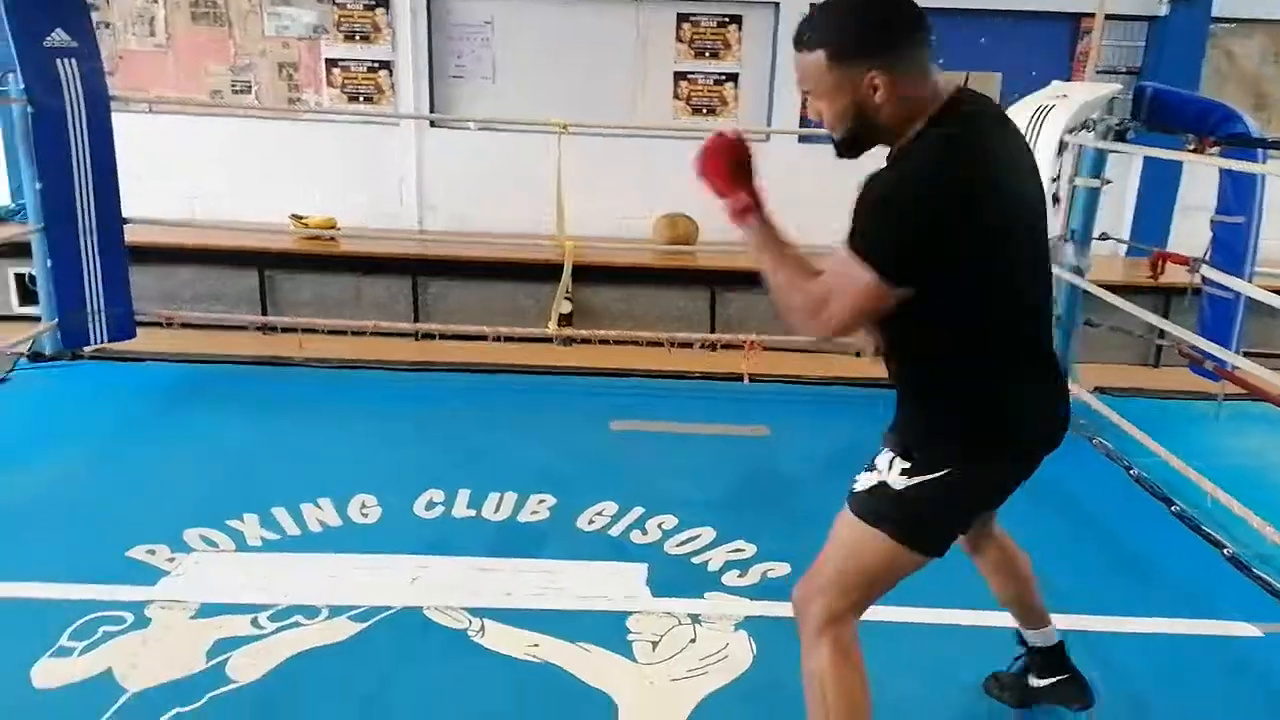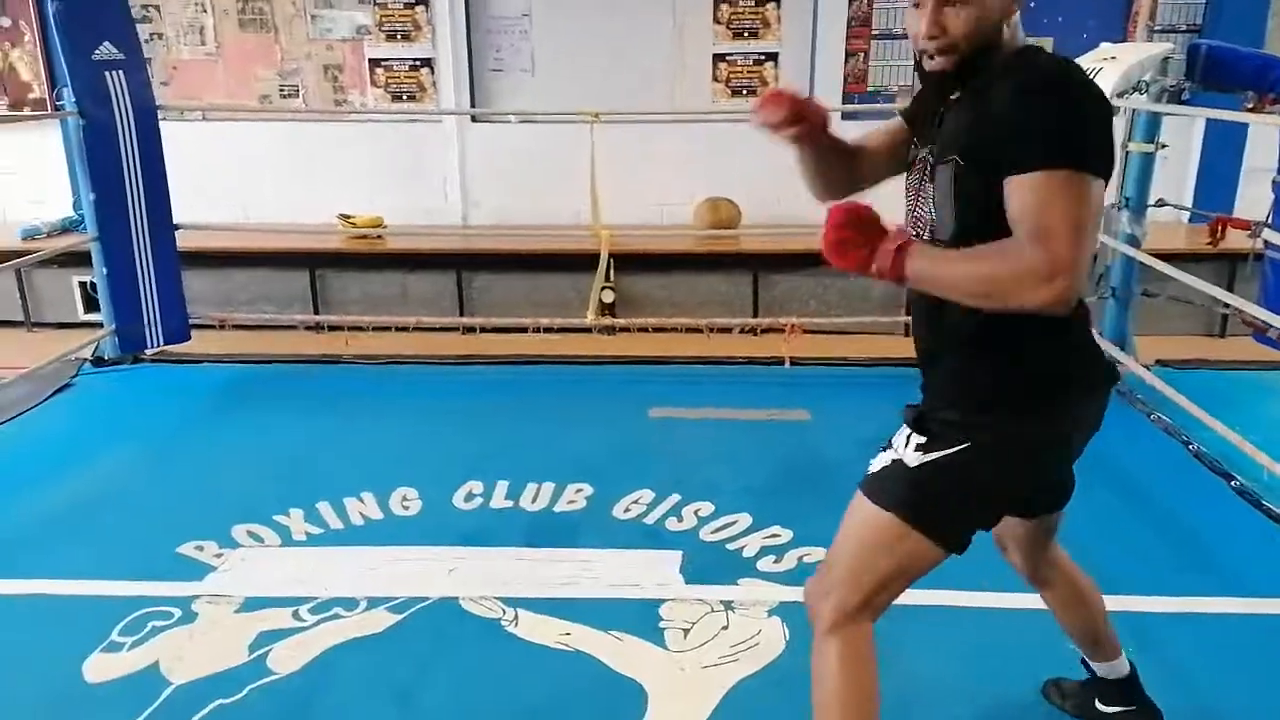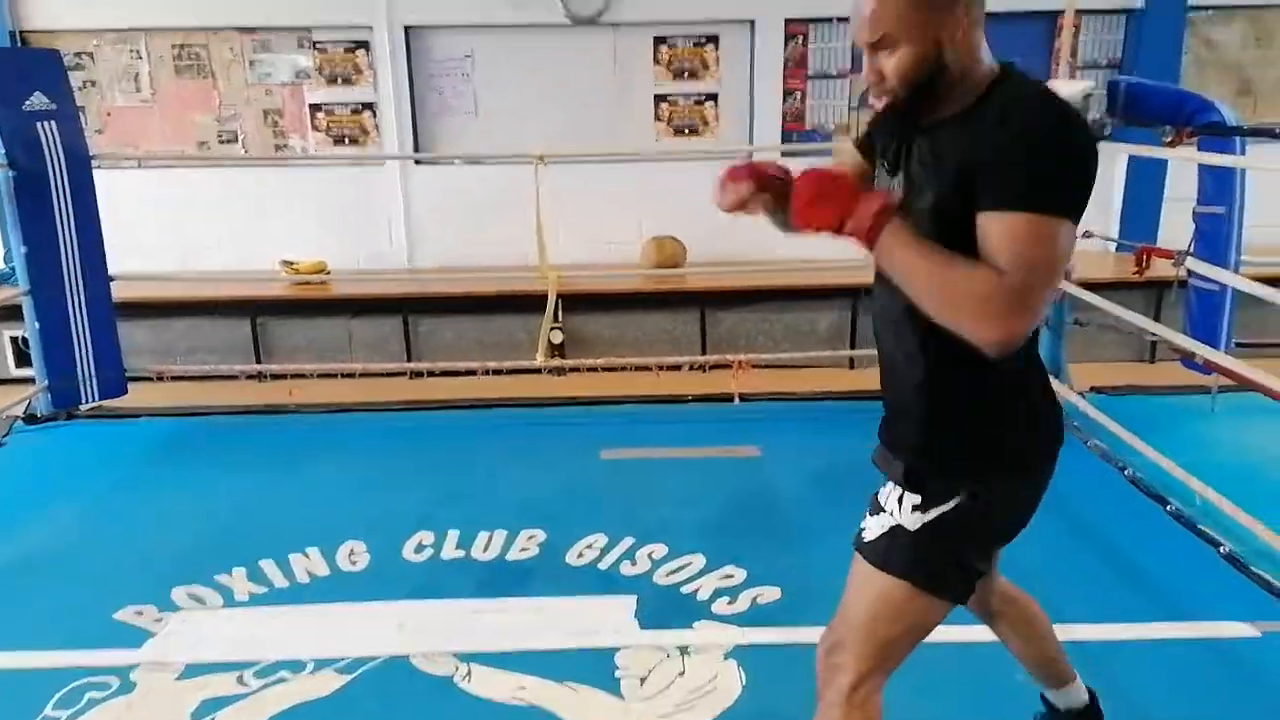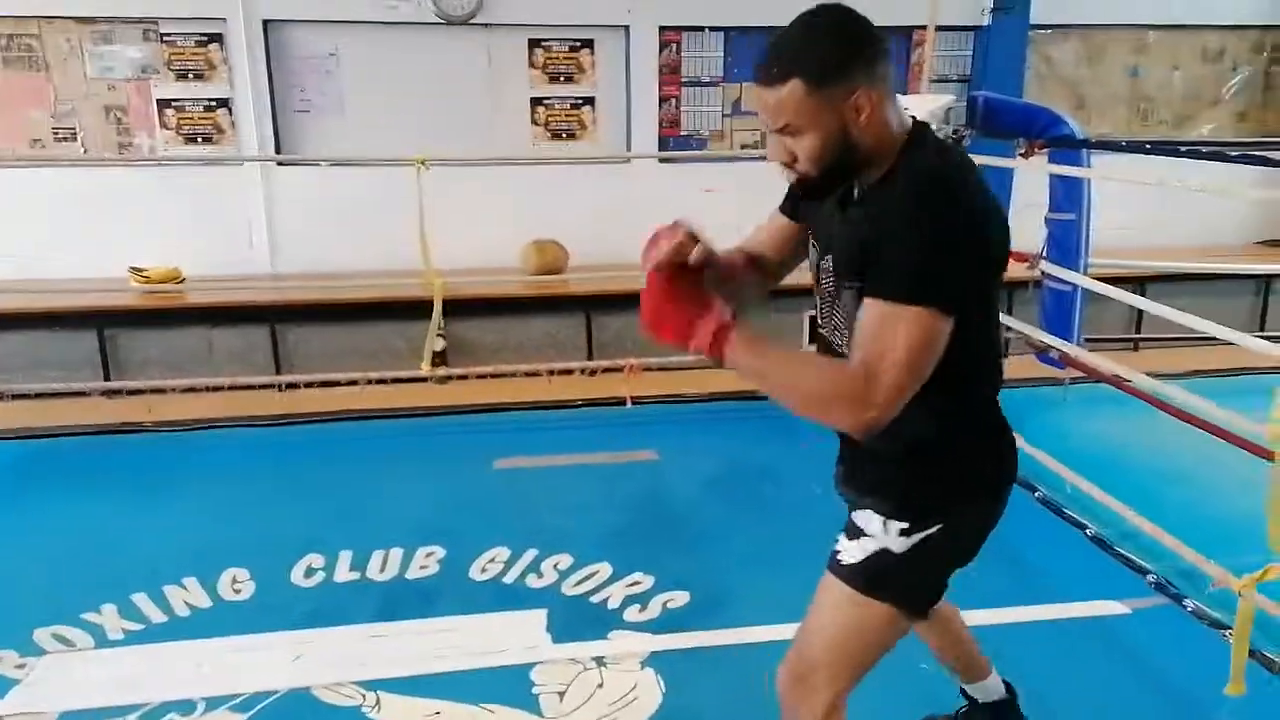
dt=0.5s
person 1, frame 1
left shoulder: (935, 175)
right shoulder: (968, 116)
left elbow: (821, 314)
left wrist: (741, 202)
left hip: (967, 431)
right hip: (1012, 409)
left knee: (821, 610)
right knee: (976, 530)
person 1, frame 2
left shoulder: (1046, 93)
right shoulder: (949, 93)
left elbow: (1049, 275)
right elbow: (846, 175)
left wrist: (891, 256)
right wrist: (812, 135)
left hip: (992, 406)
right hip: (1047, 391)
left knee: (836, 605)
right knee: (1032, 551)
person 1, frame 3
left shoulder: (1032, 130)
right shoulder: (910, 112)
left elbow: (1003, 315)
right elbow: (820, 201)
left wrist: (869, 219)
right wrist: (772, 188)
left hip: (973, 447)
right hip: (943, 435)
right knee: (977, 584)
person 1, frame 4
left shoulder: (939, 206)
right shoulder: (836, 169)
left elbow: (863, 402)
right elbow: (759, 269)
left wrist: (708, 332)
right wrist: (703, 266)
left hip: (937, 479)
right hip: (918, 462)
right knee: (907, 597)
